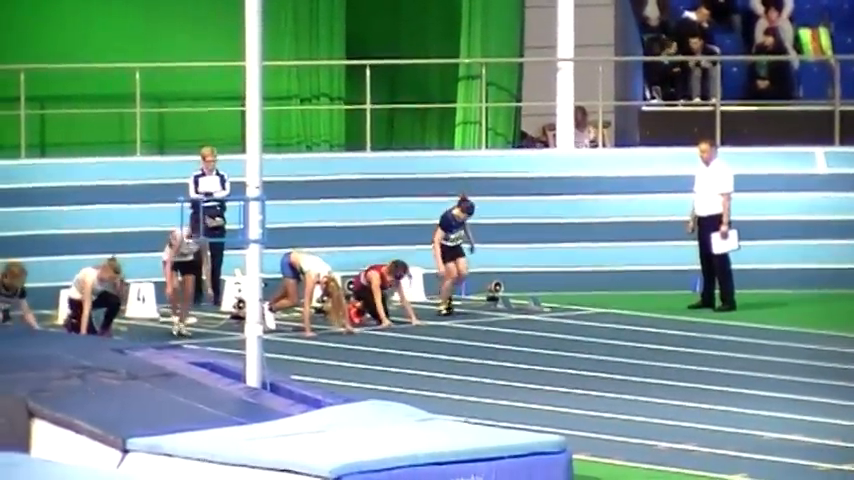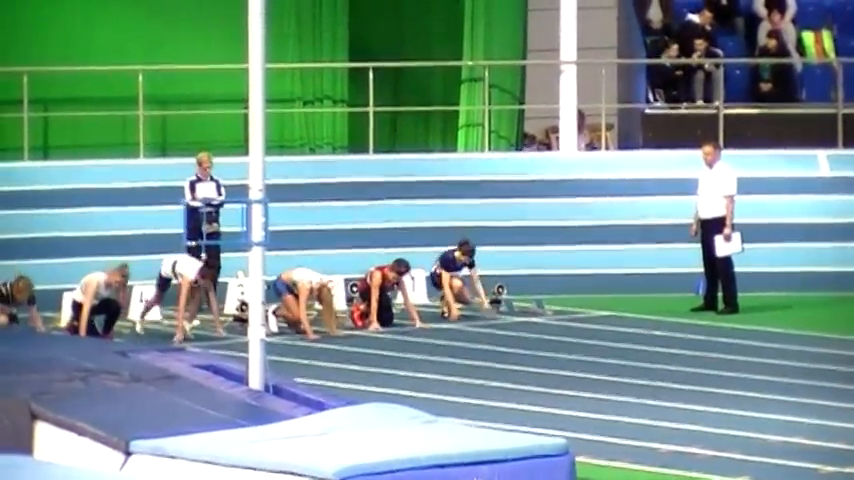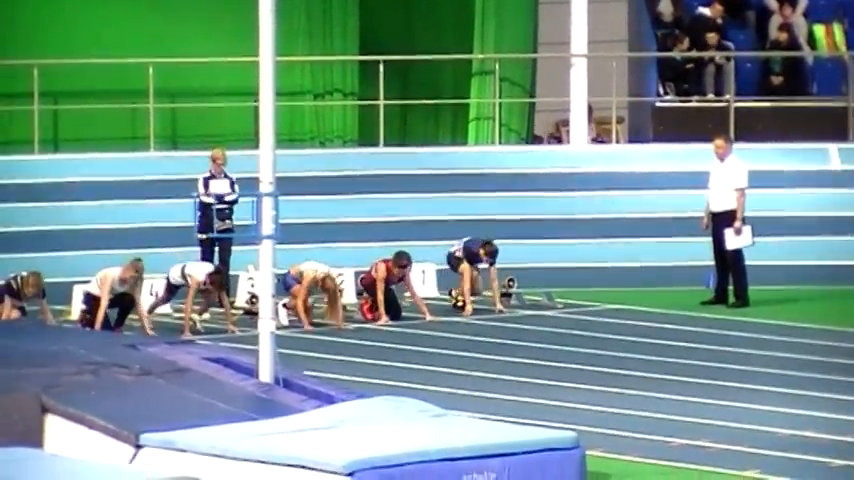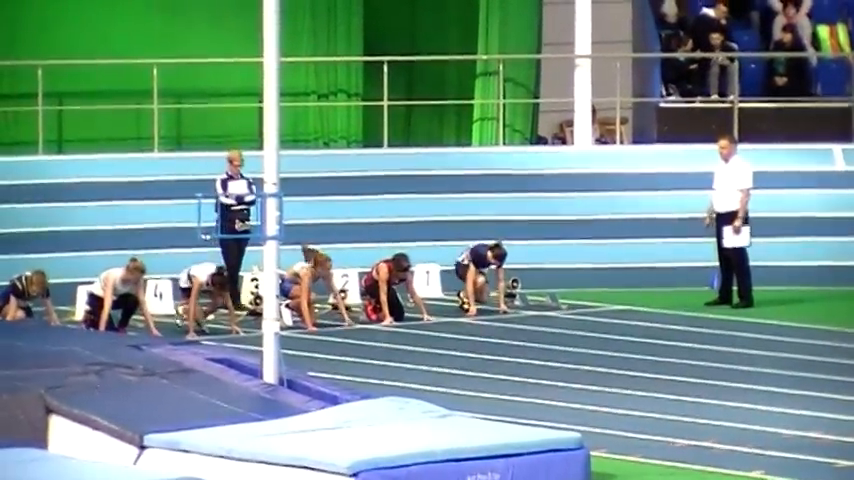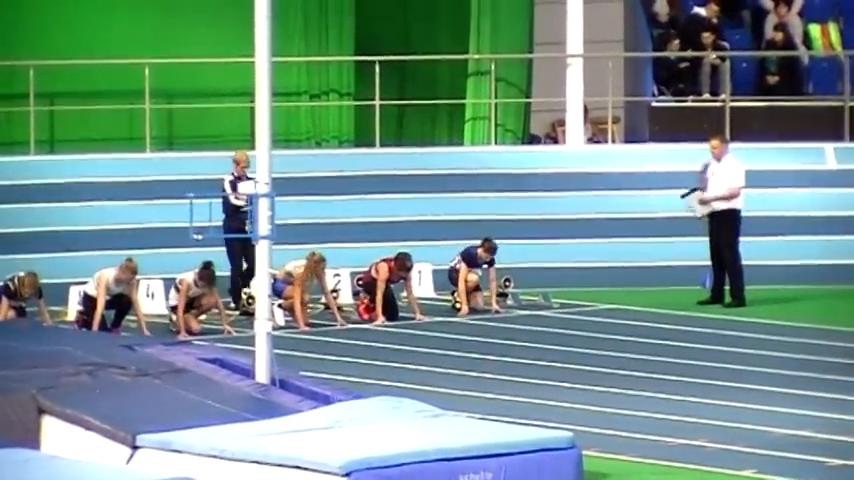
dt=0.5s
person 1, frame 1
left shoulder: (722, 170)
right shoulder: (700, 171)
left elbow: (726, 198)
left wrist: (725, 223)
right wrist: (692, 219)
left hip: (716, 220)
right hip: (702, 221)
left knee: (720, 262)
right knee: (706, 262)
left ankle: (728, 301)
right ankle: (707, 299)
person 1, frame 2
left shoulder: (725, 173)
right shoulder: (703, 173)
left elbow: (729, 201)
left wrist: (728, 226)
right wrist: (695, 222)
left hip: (719, 222)
right hip: (706, 223)
left knee: (723, 264)
right knee: (709, 265)
left ankle: (731, 304)
right ankle: (710, 301)
person 1, frame 3
left shoulder: (736, 166)
right shoulder: (715, 167)
left elbow: (741, 194)
left wrist: (739, 219)
right wrist: (707, 215)
left hip: (730, 216)
right hip: (717, 216)
left knee: (734, 257)
right knee: (720, 257)
left ankle: (742, 297)
right ankle: (720, 295)
person 1, frame 4
left shoulder: (741, 167)
right shoulder: (719, 168)
left elbow: (745, 195)
left wrist: (740, 218)
right wrist: (710, 214)
left hip: (735, 216)
right hip: (721, 217)
left knee: (738, 257)
right knee: (724, 258)
left ankle: (746, 298)
right ankle: (724, 295)
person 1, frame 5
left shoulder: (734, 166)
right shoulder: (712, 166)
left elbow: (735, 191)
right elbow: (705, 190)
left wrist: (712, 197)
right wrist: (703, 173)
left hip: (729, 214)
right hip: (714, 215)
left knee: (730, 256)
right knee: (716, 256)
left ankle: (738, 297)
right ankle: (717, 294)
person 2, frame 1
left shoulder: (222, 176)
right shoulder: (195, 177)
left elbow: (226, 193)
right elbow: (193, 197)
left wrist: (206, 195)
right wrist: (215, 196)
left hip: (217, 220)
right hip: (199, 220)
left knee: (216, 258)
right knee: (198, 256)
left ankle: (216, 294)
right ankle: (197, 292)
person 2, frame 2
left shoulder: (216, 182)
right shoulder: (190, 183)
left elbow: (222, 200)
right elbow: (190, 203)
left wrist: (204, 201)
right wrist: (211, 202)
left hip: (212, 226)
right hip: (195, 227)
left knee: (214, 262)
person 2, frame 3
left shoulder: (230, 179)
right shoulder: (204, 179)
left elbow: (235, 197)
right elbow: (204, 199)
left wrist: (215, 197)
right wrist: (225, 198)
left hip: (226, 223)
right hip: (207, 224)
left knee: (225, 260)
right knee: (207, 259)
left ankle: (224, 295)
person 2, frame 4
left shoulder: (247, 180)
right shoulder: (222, 181)
left elbow: (253, 198)
right elbow: (223, 200)
left wrist: (234, 197)
right wrist: (242, 199)
left hip: (243, 225)
right hip: (227, 226)
left knee: (237, 265)
right knee: (231, 264)
left ankle: (229, 298)
right ankle: (234, 300)
person 2, frame 5
left shoulder: (251, 181)
right shoulder: (228, 182)
right elbow: (233, 202)
left wrist: (243, 198)
right wrist: (250, 200)
left hip: (248, 227)
right hip: (233, 228)
left knee: (254, 264)
right knee: (237, 266)
left ankle: (235, 290)
right ankle: (237, 302)
